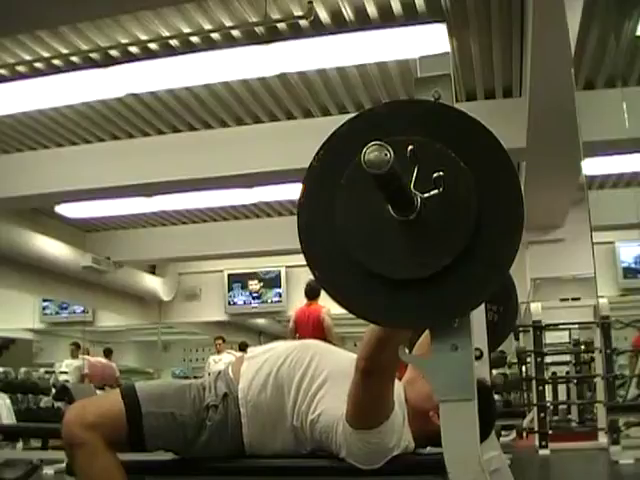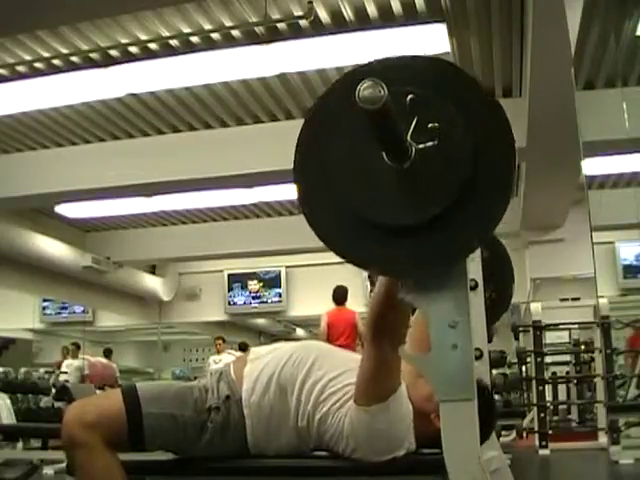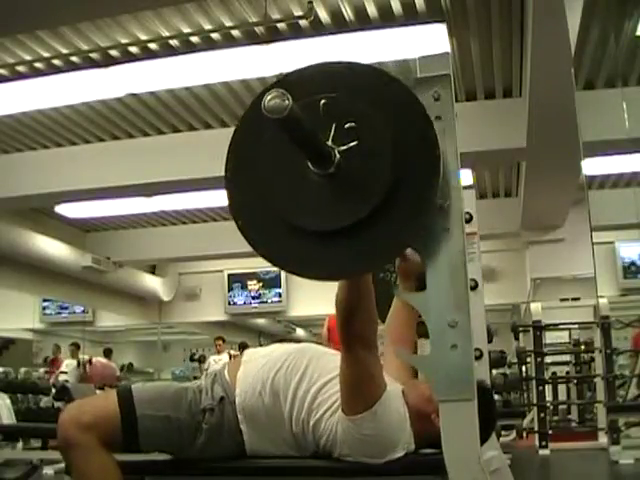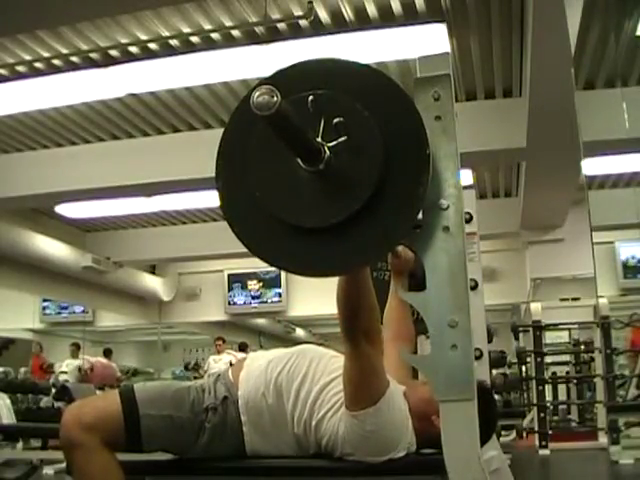
dt=1s
person 1, frame 1
left shoulder: (382, 437)
right shoulder: (400, 405)
left elbow: (371, 362)
right elbow: (427, 352)
right hip: (229, 391)
left knee: (83, 424)
person 1, frame 2
left shoulder: (386, 431)
right shoulder: (406, 403)
left elbow: (383, 335)
right elbow: (415, 341)
right hip: (230, 391)
left knee: (82, 422)
person 1, frame 3
left shoulder: (381, 431)
right shoulder: (398, 402)
left elbow: (357, 338)
right elbow: (397, 342)
right wrist: (408, 279)
right hip: (227, 396)
left knee: (78, 423)
person 1, frame 4
left shoulder: (383, 430)
right shoulder: (399, 406)
left elbow: (363, 337)
right elbow: (394, 343)
right wrist: (400, 277)
right hip: (229, 395)
left knee: (81, 423)
